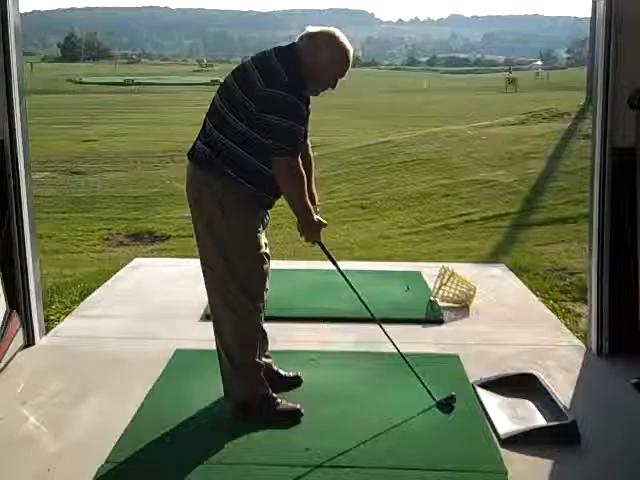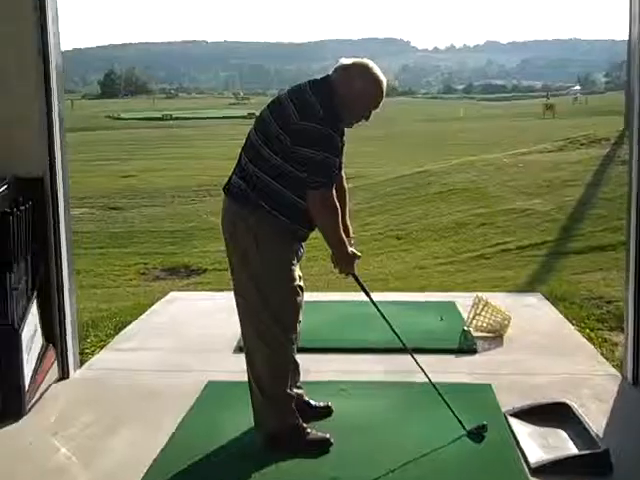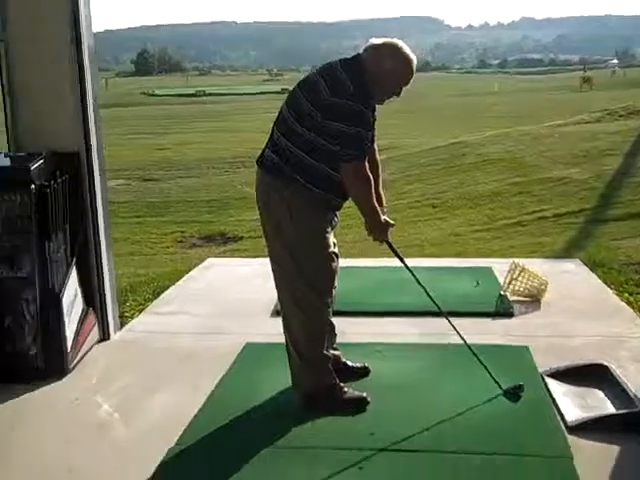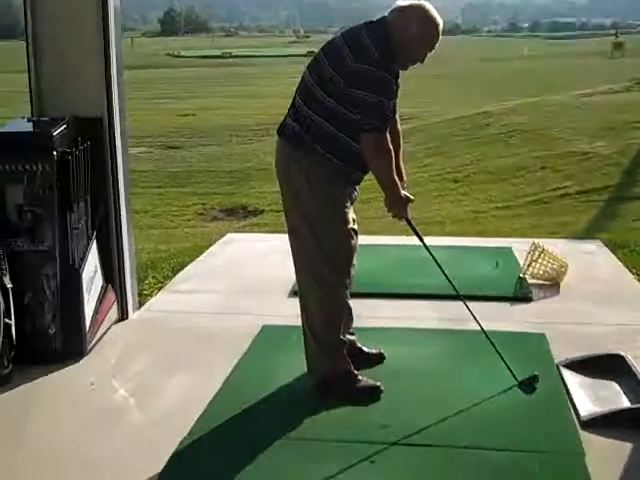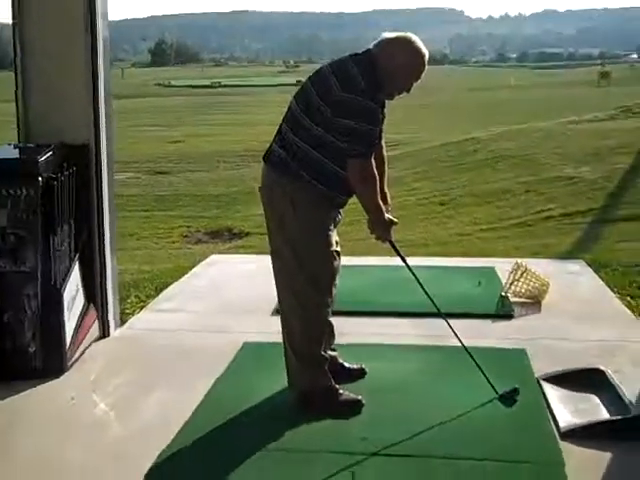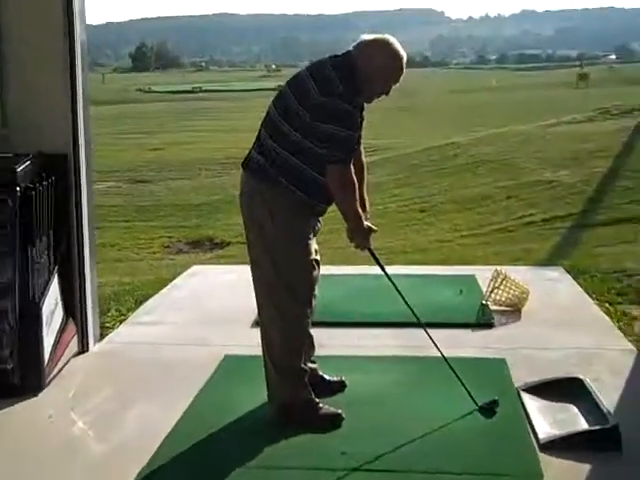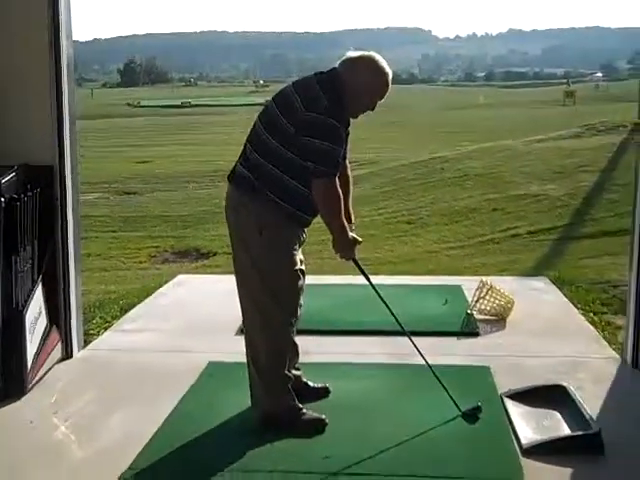
dt=0.1s
person 1, frame 1
left shoulder: (285, 73)
right shoulder: (281, 86)
left elbow: (300, 147)
right elbow: (286, 164)
left wrist: (312, 202)
right wrist: (307, 217)
left hip: (237, 189)
right hip: (223, 191)
left knee: (249, 284)
right knee: (239, 291)
left ankle: (256, 365)
right ankle: (249, 393)
person 1, frame 2
left shoulder: (321, 107)
right shoulder: (316, 119)
left elbow: (334, 179)
right elbow: (320, 197)
left wrist: (346, 233)
right wrist: (341, 249)
left hip: (271, 221)
right hip: (258, 224)
left knee: (283, 315)
right knee: (271, 323)
left ankle: (288, 396)
right ankle: (279, 424)
person 1, frame 3
left shoulder: (353, 85)
right shoulder: (345, 93)
left elbow: (367, 151)
right elbow: (352, 168)
left wrist: (378, 203)
right wrist: (374, 217)
left hip: (305, 192)
right hip: (291, 194)
left knee: (318, 280)
right knee: (307, 288)
left ankle: (324, 358)
right ankle: (316, 385)
person 1, frame 4
left shoulder: (377, 52)
right shoulder: (370, 61)
left elbow: (388, 122)
right elbow: (373, 140)
left wrist: (399, 177)
right wrist: (394, 192)
left hip: (325, 164)
right hip: (312, 167)
left knee: (337, 259)
right knee: (325, 267)
left ankle: (339, 342)
right ankle: (330, 369)
person 1, frame 5
left shoulder: (362, 79)
right shoulder: (356, 90)
left elbow: (374, 149)
right elbow: (358, 165)
left wrist: (383, 201)
right wrist: (377, 215)
left hip: (310, 189)
right hip: (295, 191)
left knee: (319, 279)
right knee: (307, 287)
left ankle: (322, 358)
right ankle: (312, 386)
person 1, frame 6
left shoulder: (341, 84)
right shoulder: (335, 95)
left elbow: (353, 154)
right elbow: (337, 172)
left wrist: (362, 209)
right wrist: (356, 223)
left hip: (288, 197)
right hip: (274, 199)
left knee: (299, 288)
right knee: (286, 297)
left ankle: (302, 370)
right ankle: (292, 398)
person 1, frame 7
left shoulder: (328, 100)
right shoulder: (321, 110)
left elbow: (338, 167)
right elbow: (323, 184)
left wrist: (347, 219)
right wrist: (341, 234)
left hip: (275, 209)
right hip: (260, 211)
left knee: (284, 298)
right knee: (271, 306)
left ankle: (287, 377)
right ankle: (275, 405)
